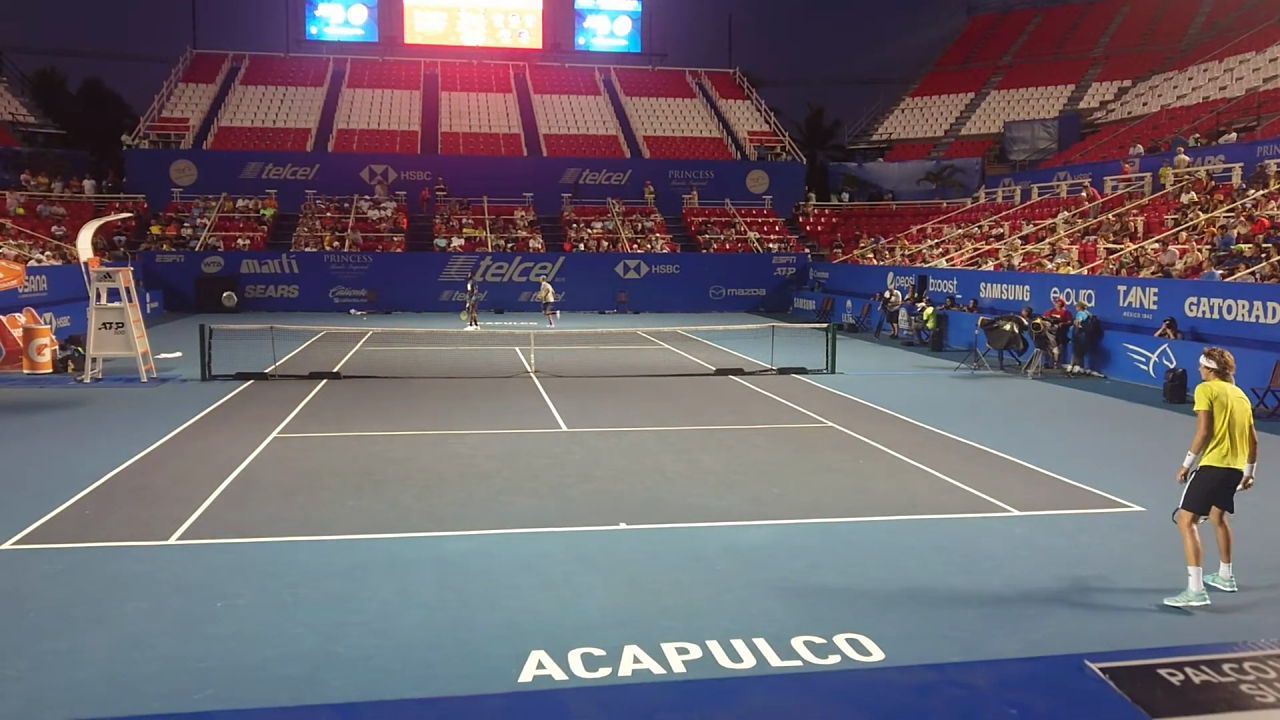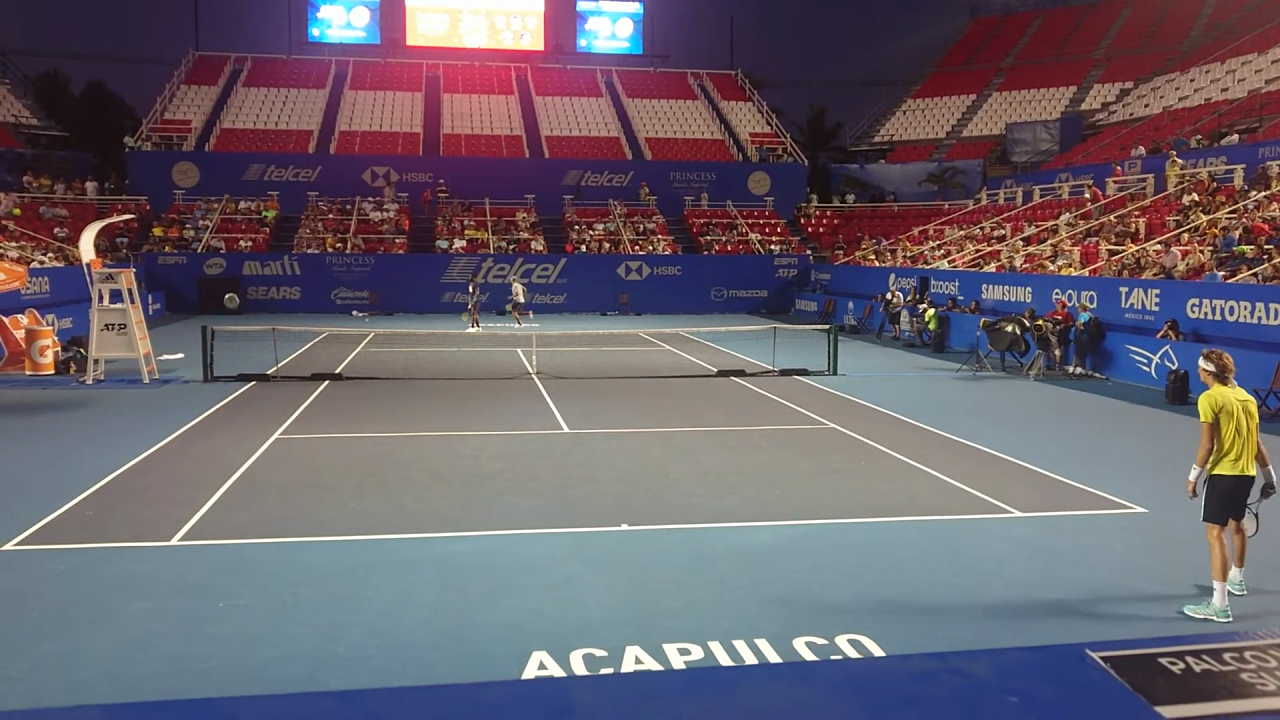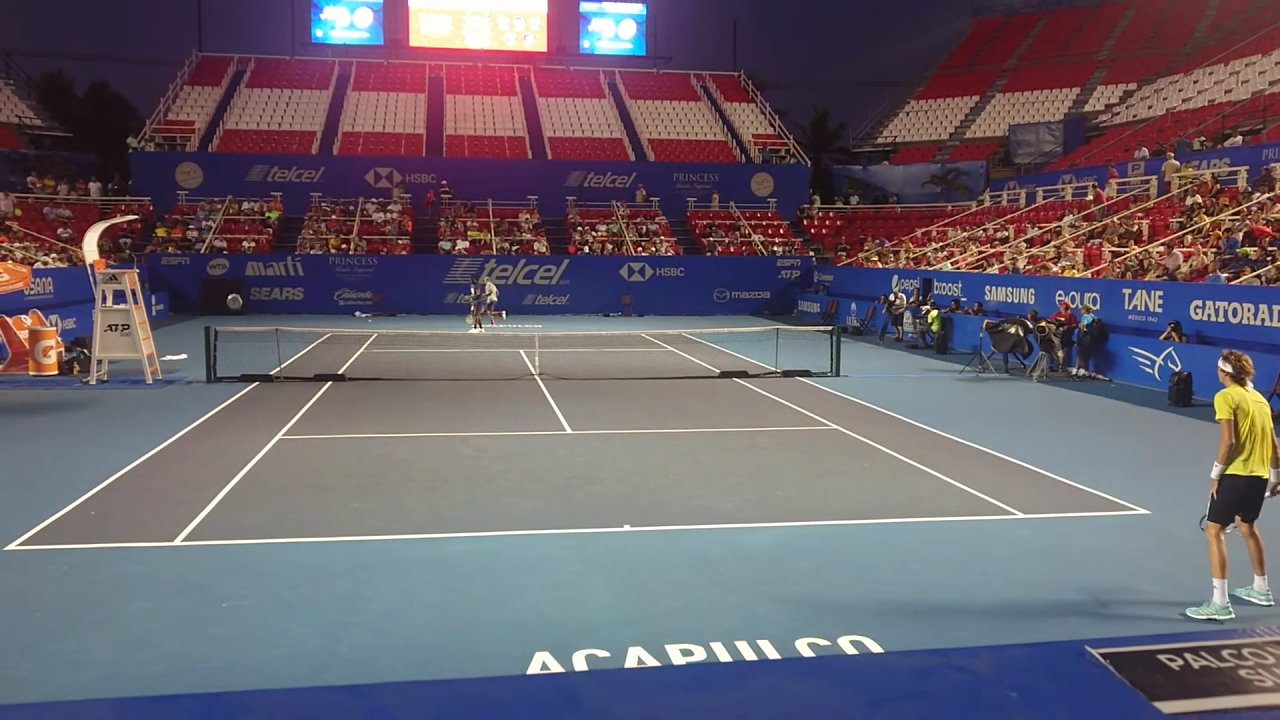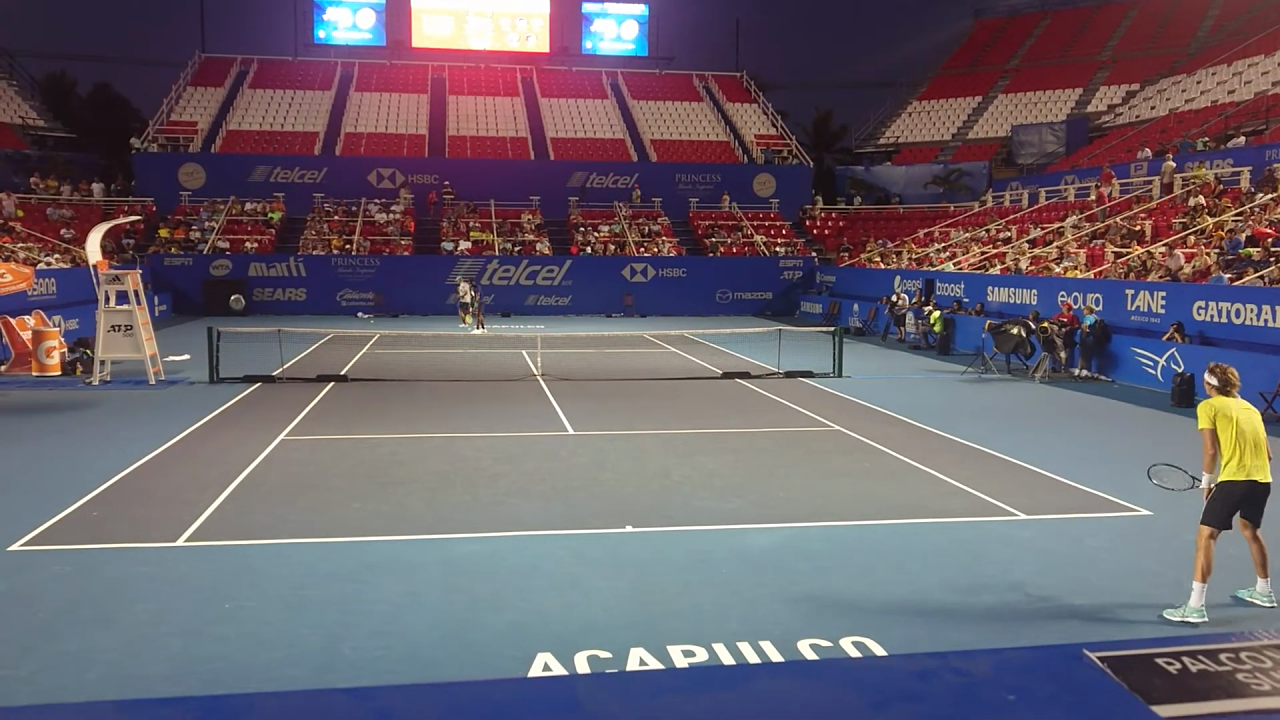
dt=0.4s
person 1, frame 1
left shoulder: (1206, 389)
right shoulder: (1241, 396)
left elbow: (1203, 432)
right elbow: (1253, 440)
left wrist: (1187, 464)
right wrist: (1250, 471)
left hip: (1213, 465)
right hip: (1235, 468)
left knee: (1186, 521)
right knee: (1218, 518)
left ankle: (1196, 590)
right ankle: (1225, 576)
person 1, frame 2
left shoulder: (1209, 398)
right shoulder: (1246, 397)
left elbow: (1207, 445)
right elbow: (1256, 442)
left wrist: (1193, 477)
right wrist: (1269, 477)
left hip: (1222, 473)
right hip: (1246, 473)
left knee: (1215, 534)
right knee: (1234, 525)
left ankle: (1219, 605)
right ankle: (1236, 577)
person 1, frame 3
left shoulder: (1226, 396)
left elbow: (1228, 441)
left wrist: (1215, 475)
left hip: (1236, 474)
left knee: (1214, 533)
right knee: (1247, 528)
left ankle: (1220, 603)
person 1, frame 4
left shoulder: (1208, 406)
right shoulder: (1249, 408)
left elbow: (1211, 452)
right elbow: (1267, 454)
left wrist: (1207, 483)
left hip: (1235, 479)
right hip: (1263, 480)
left knee: (1206, 537)
right knee: (1250, 532)
left ankle: (1195, 607)
right ankle: (1264, 591)
